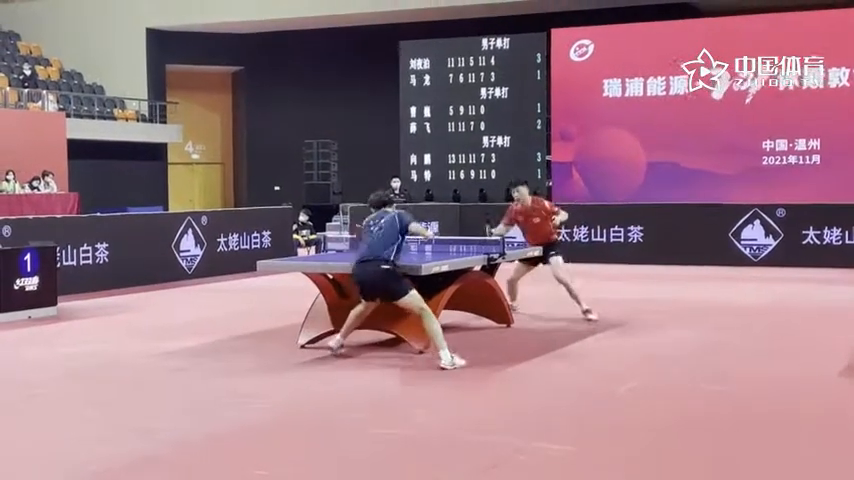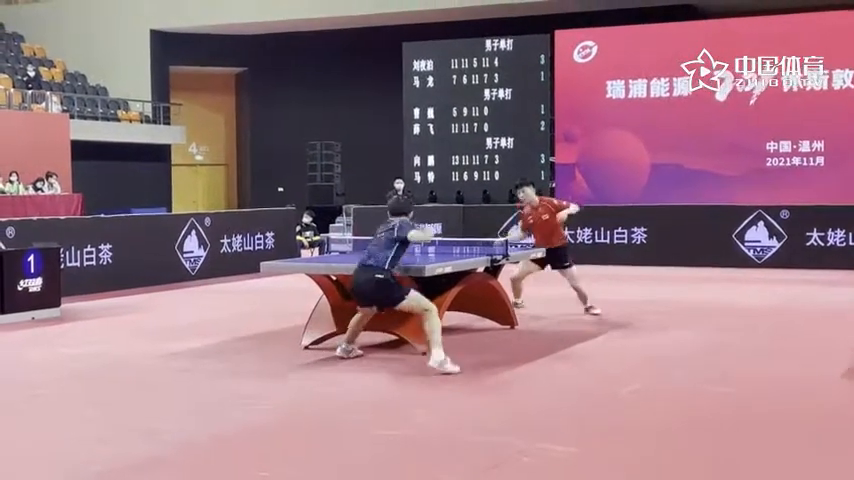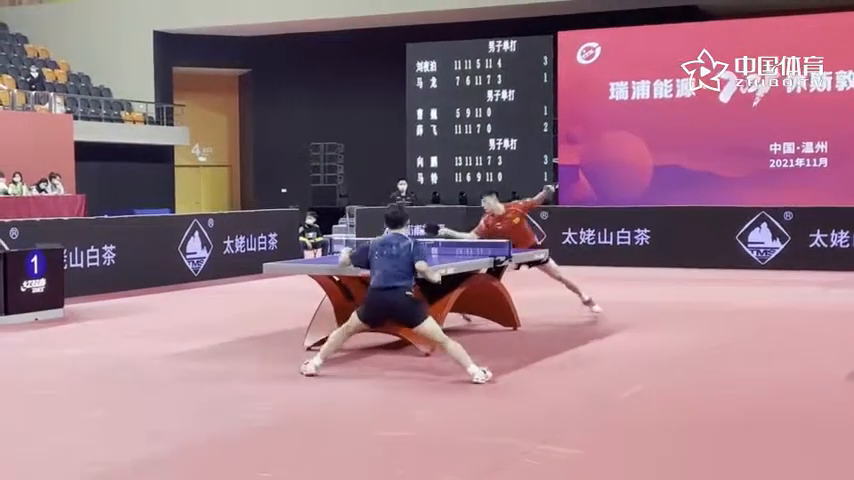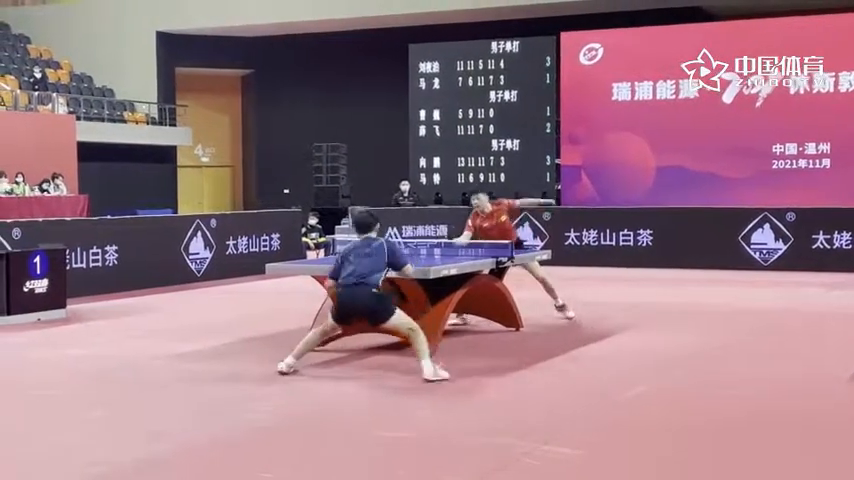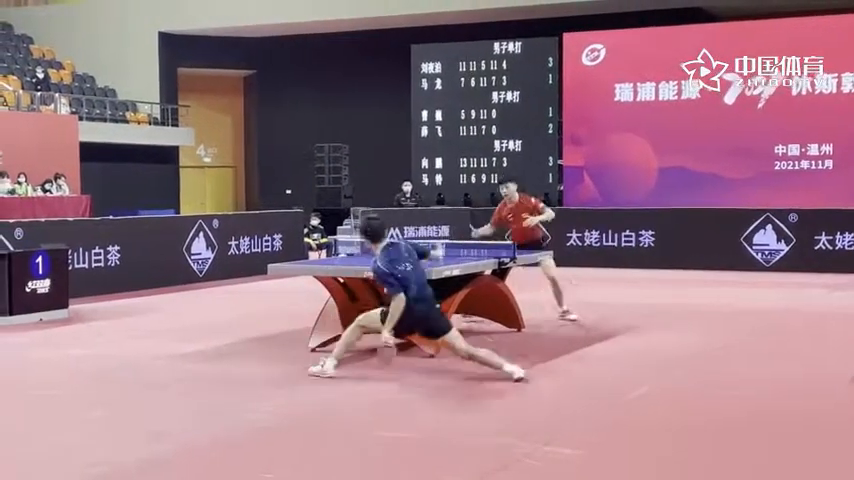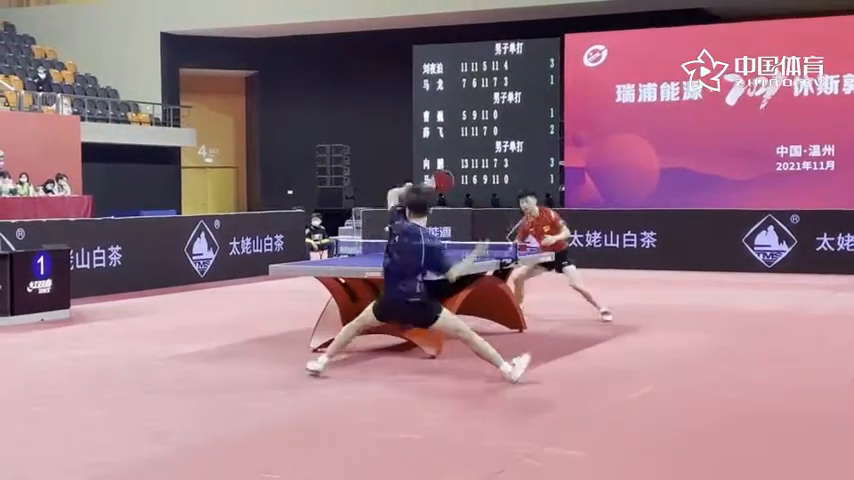
dt=0.3s
person 1, frame 1
left shoulder: (368, 222)
right shoulder: (398, 215)
right elbow: (414, 228)
right wrist: (427, 233)
left hip: (361, 271)
right hip: (382, 271)
left knee: (366, 306)
right knee: (424, 311)
left ankle: (338, 340)
right ankle: (446, 357)
person 1, frame 2
left shoulder: (382, 228)
right shoulder: (404, 225)
right elbow: (413, 236)
right wrist: (427, 234)
left hip: (359, 277)
right hip: (377, 279)
left knee: (367, 312)
right knee: (429, 310)
left ankle: (346, 348)
right ankle: (438, 358)
person 1, frame 3
left shoulder: (373, 244)
right shoulder: (413, 244)
left elbow: (343, 261)
right elbow: (421, 267)
left wrist: (345, 252)
right wrist: (433, 276)
left hip: (374, 298)
right hip: (402, 299)
left knee: (348, 329)
right knee: (442, 339)
left ankle: (315, 363)
right ankle: (474, 371)
person 1, frame 4
left shoulder: (347, 251)
right shoulder: (386, 245)
left elbow: (329, 284)
right elbow: (408, 271)
right wrist: (391, 267)
left hip: (345, 300)
right hip: (371, 297)
left knee: (323, 330)
right knee: (413, 330)
left ankle: (289, 362)
right ankle: (428, 367)
person 1, frame 5
left shoulder: (379, 266)
right shoulder: (405, 246)
left elbow: (399, 299)
right elbow: (431, 255)
left wrist: (387, 330)
left hip: (408, 314)
right hip: (430, 311)
left knee: (359, 324)
right knee: (466, 351)
left ankle: (329, 365)
right ankle: (509, 368)
person 1, frame 6
left shoulder: (396, 228)
right shoulder: (431, 244)
right elbow: (450, 275)
right wrist: (473, 256)
left hip: (389, 300)
right hip: (416, 303)
left knee: (356, 326)
right knee: (463, 332)
left ankle: (322, 361)
right ankle: (507, 369)
person 2, frame 1
left shoulder: (542, 205)
right shoulder: (514, 210)
left elbow: (564, 214)
right elbow: (505, 227)
left wrist: (559, 218)
right wrist: (494, 232)
left hip: (549, 245)
right hip: (532, 247)
left knee: (559, 277)
right knee: (512, 279)
left ankle: (584, 308)
right ankle: (512, 305)
person 2, frame 2
left shoulder: (550, 203)
right shoulder: (525, 213)
left elbow: (575, 207)
right elbow: (523, 234)
left wrist: (565, 212)
left hip: (558, 250)
left knee: (575, 285)
right knee: (515, 278)
left ankle: (587, 305)
right ankle: (518, 302)
person 2, frame 3
left shoulder: (517, 207)
right shoulder: (488, 220)
left elbow: (540, 199)
right elbow: (472, 237)
left wrist: (546, 191)
right wrist: (449, 233)
left hip: (531, 249)
left knee: (558, 276)
left ankle: (586, 299)
person 2, frame 4
left shoulder: (502, 205)
right shoulder: (473, 219)
left elbow: (520, 203)
right elbow: (465, 238)
left wrist: (541, 201)
right wrist: (456, 241)
left hip: (515, 246)
left knee: (541, 277)
left ankle: (559, 304)
right ankle: (462, 315)
person 2, frame 5
left shoulder: (530, 201)
right shoulder: (501, 209)
left elbow: (551, 214)
right elbow: (491, 228)
left wrist: (538, 218)
right wrist: (477, 232)
left hip: (536, 243)
right hip: (517, 245)
left knee: (552, 276)
left ankle: (564, 310)
person 2, frame 6
left shoulder: (549, 214)
right shoulder: (524, 222)
left elbow: (566, 232)
right elbow: (519, 241)
left wrist: (554, 239)
left hip: (561, 253)
left knee: (575, 285)
right knee: (517, 277)
left ankle: (602, 309)
